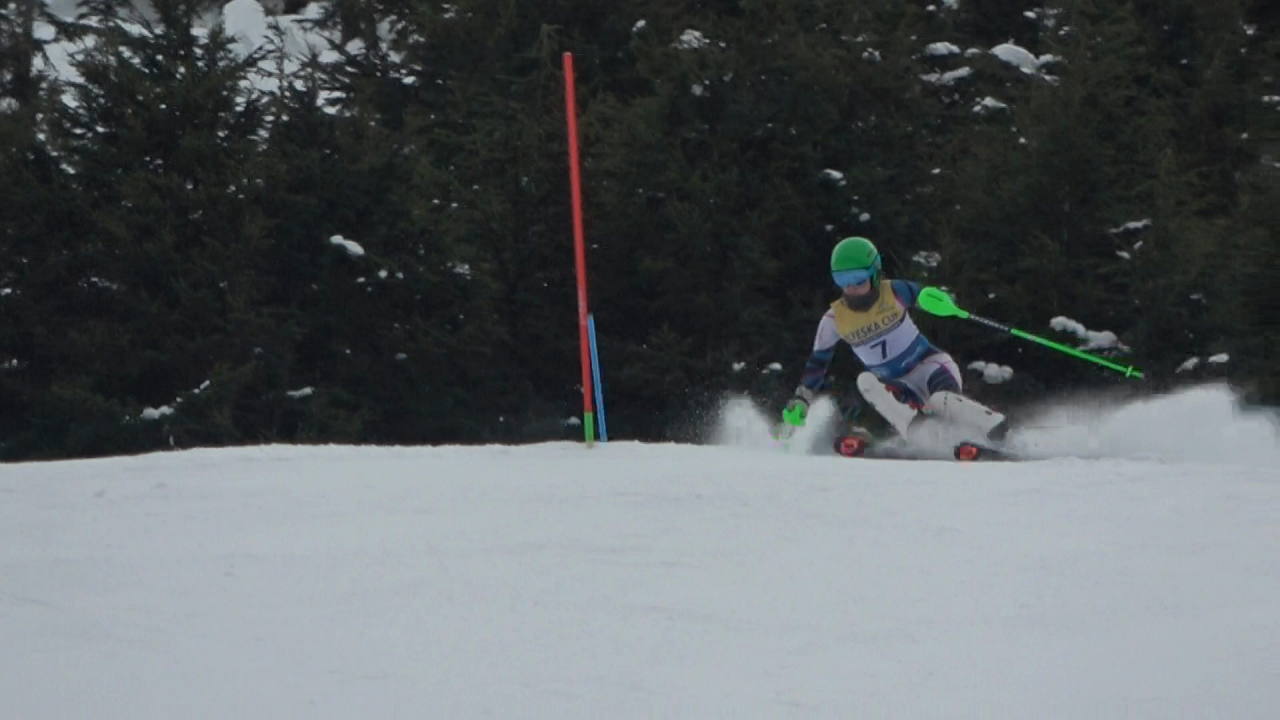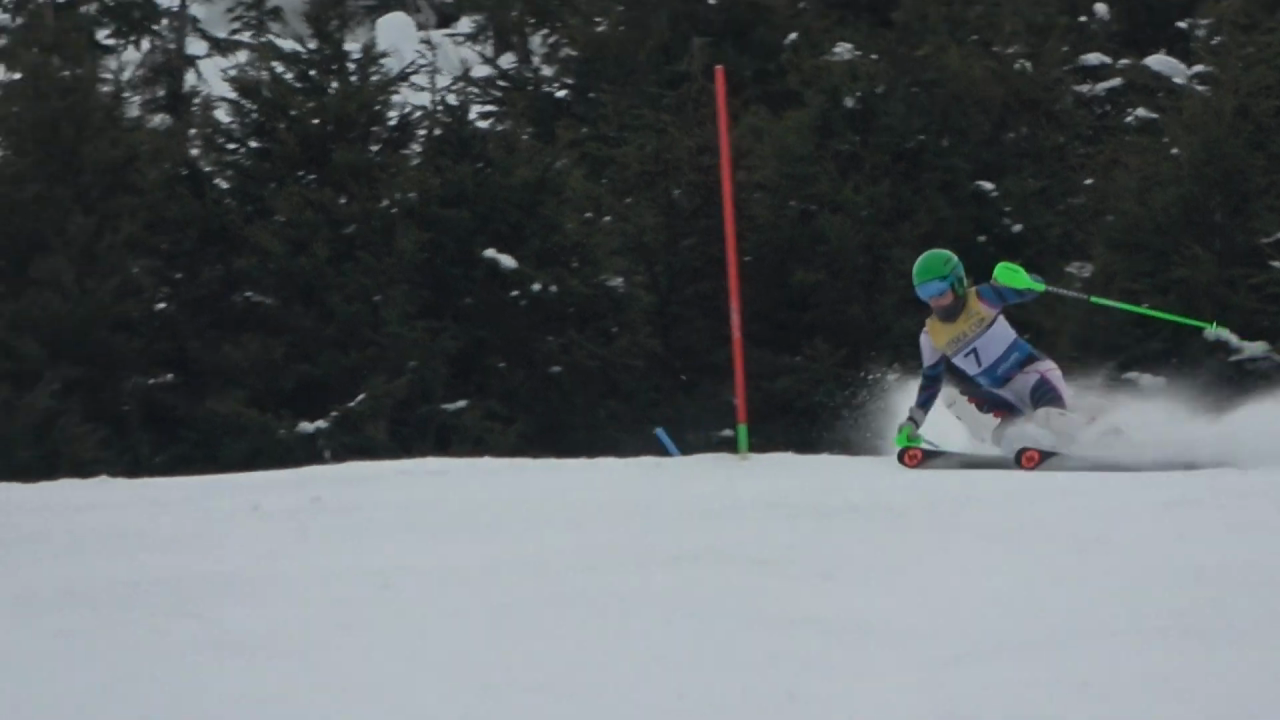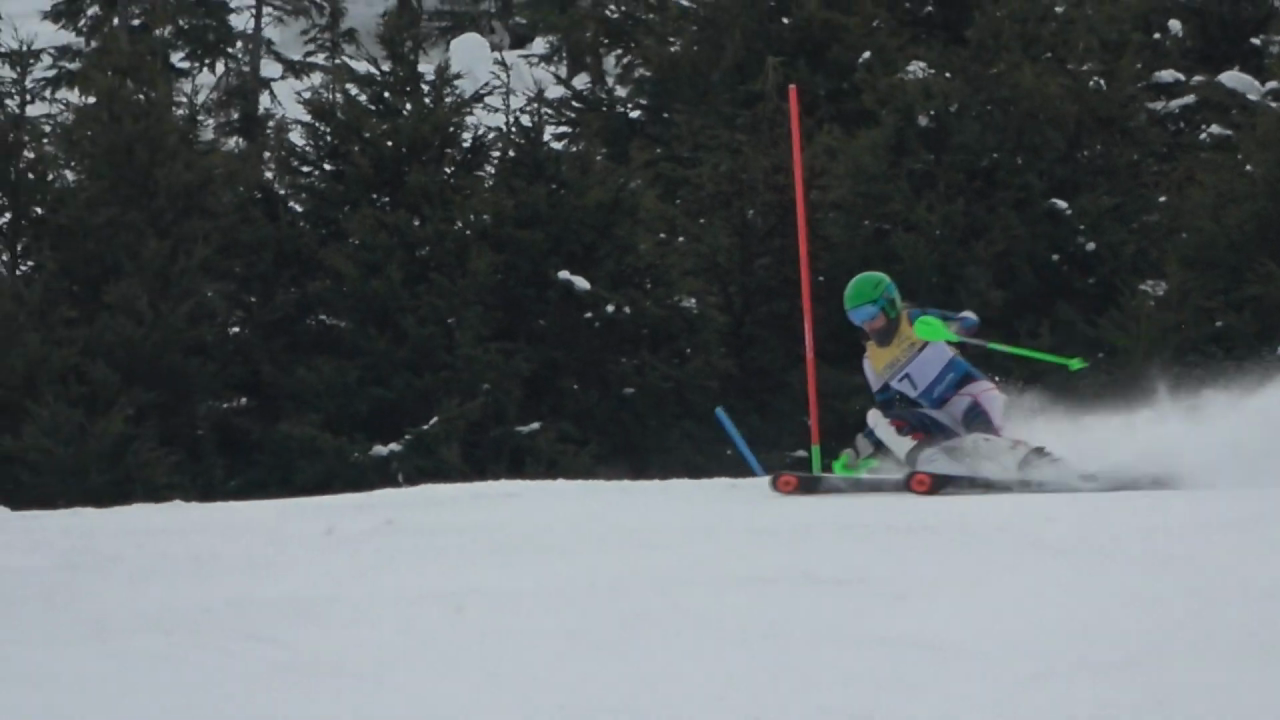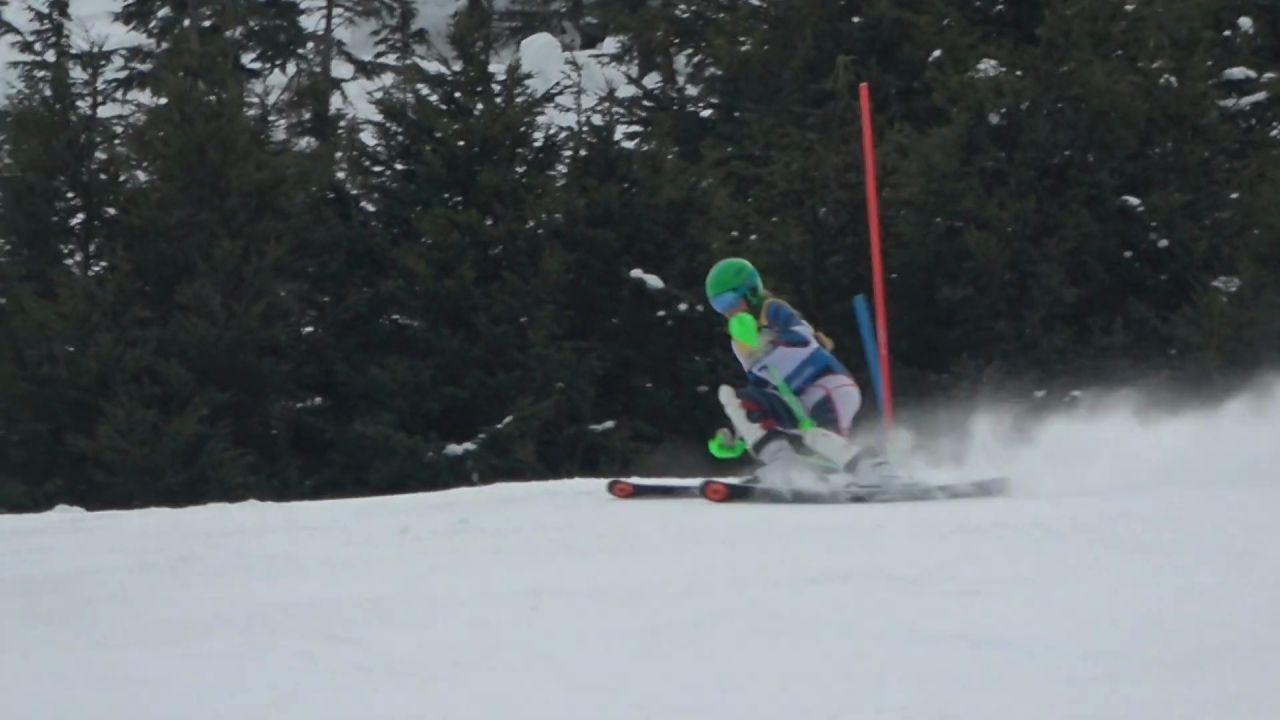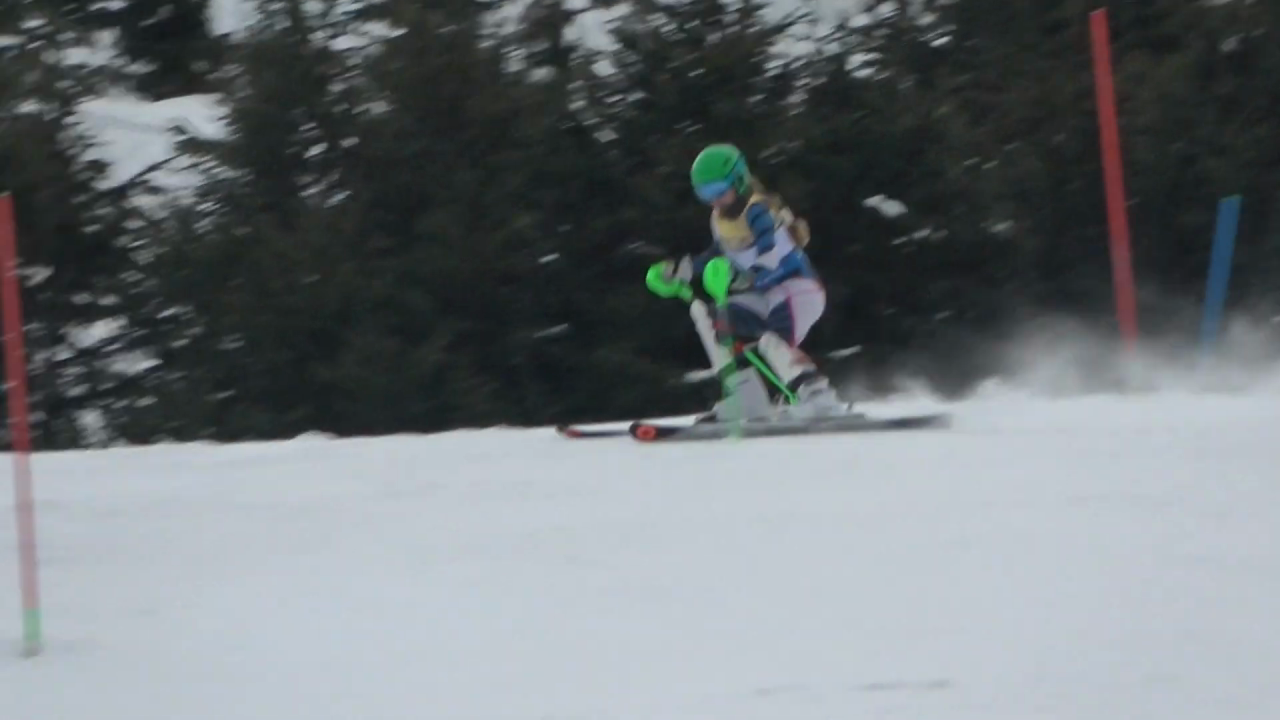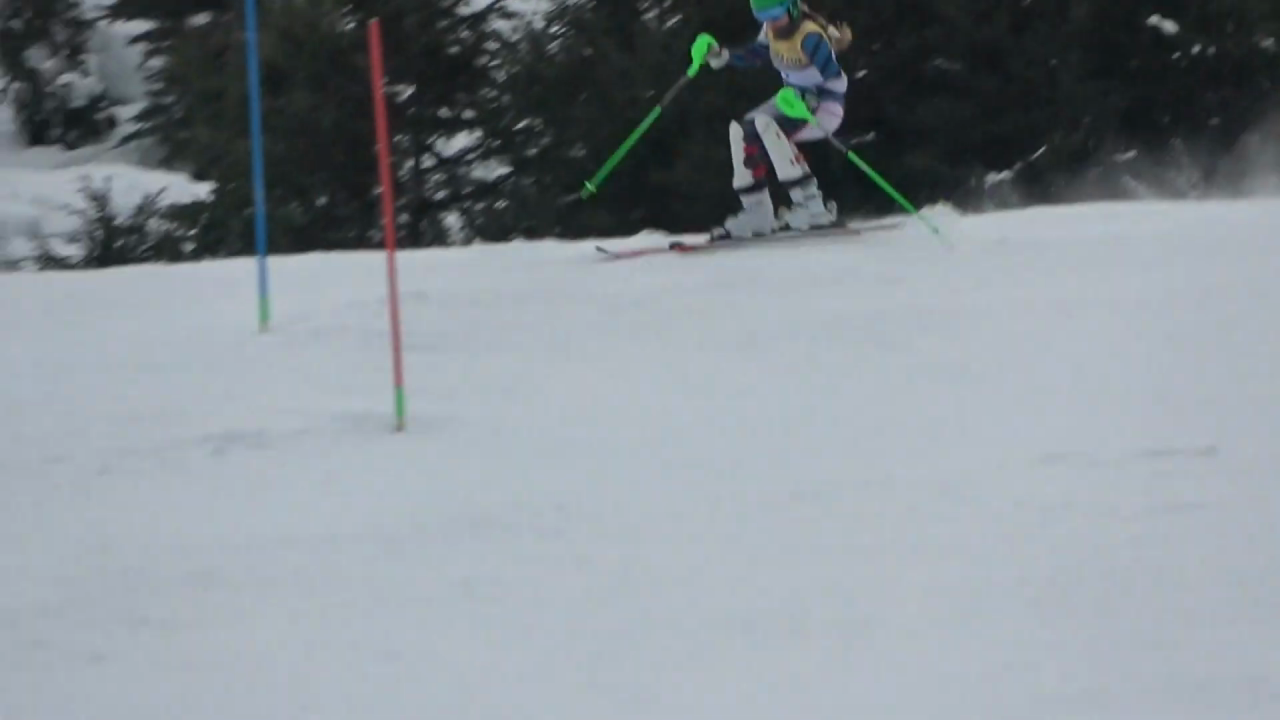
dt=0.2s
person 1, frame 1
left shoulder: (893, 291)
right shoulder: (834, 320)
right elbow: (817, 363)
right wrist: (801, 399)
left hip: (931, 366)
right hip: (895, 386)
left knee: (942, 401)
right knee: (867, 382)
person 1, frame 2
left shoulder: (978, 297)
right shoulder: (930, 335)
left elbow: (1033, 289)
right elbow: (931, 380)
right wrist: (913, 421)
left hip: (1033, 373)
right hip: (1000, 395)
left knee: (1048, 417)
right ankle: (1023, 442)
person 1, frame 3
left shoulder: (913, 321)
right shoulder: (872, 360)
left elbow: (970, 321)
right elbow: (887, 407)
left wrist: (949, 329)
right wrist: (859, 450)
left hip: (973, 394)
right hip: (943, 417)
right knee: (877, 417)
person 1, frame 4
left shoulder: (773, 310)
right shoulder: (740, 343)
left elbow: (804, 337)
right elbow: (761, 385)
left wrist: (763, 337)
right wrist: (732, 430)
left hip: (832, 387)
right hip: (802, 399)
left knee: (819, 436)
right knee: (727, 394)
person 1, frame 5
left shoulder: (757, 211)
right shoulder: (719, 217)
left elbow: (769, 258)
right elbow: (718, 256)
left wrist: (733, 277)
right wrist: (679, 270)
left hip: (800, 292)
right hip: (767, 293)
left knee: (773, 345)
right knee: (702, 312)
left ankle: (818, 396)
right ankle: (748, 396)
person 1, frame 6
left shoulder: (811, 38)
right shoulder: (771, 29)
left elbow: (838, 82)
right elbow: (753, 54)
left wrist: (811, 101)
right wrist: (720, 55)
left hip: (824, 110)
left knee: (766, 124)
right knee: (740, 130)
left ankle: (810, 205)
right ankle: (756, 214)
